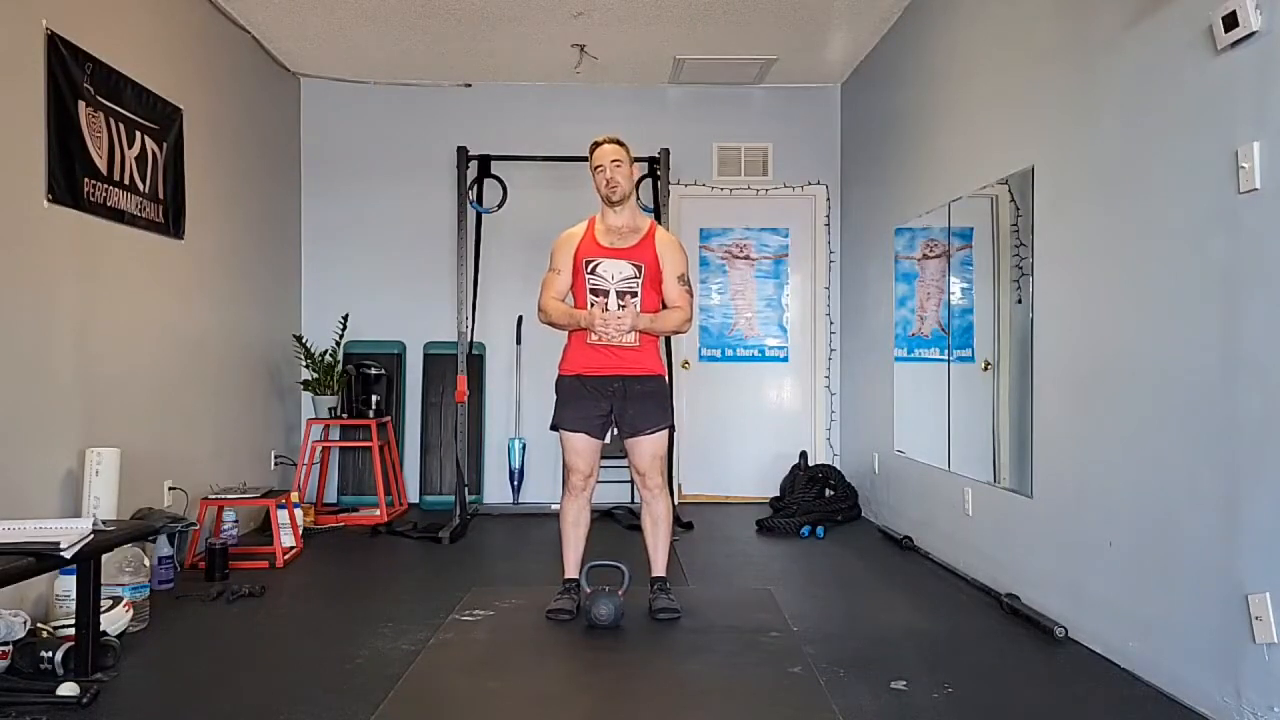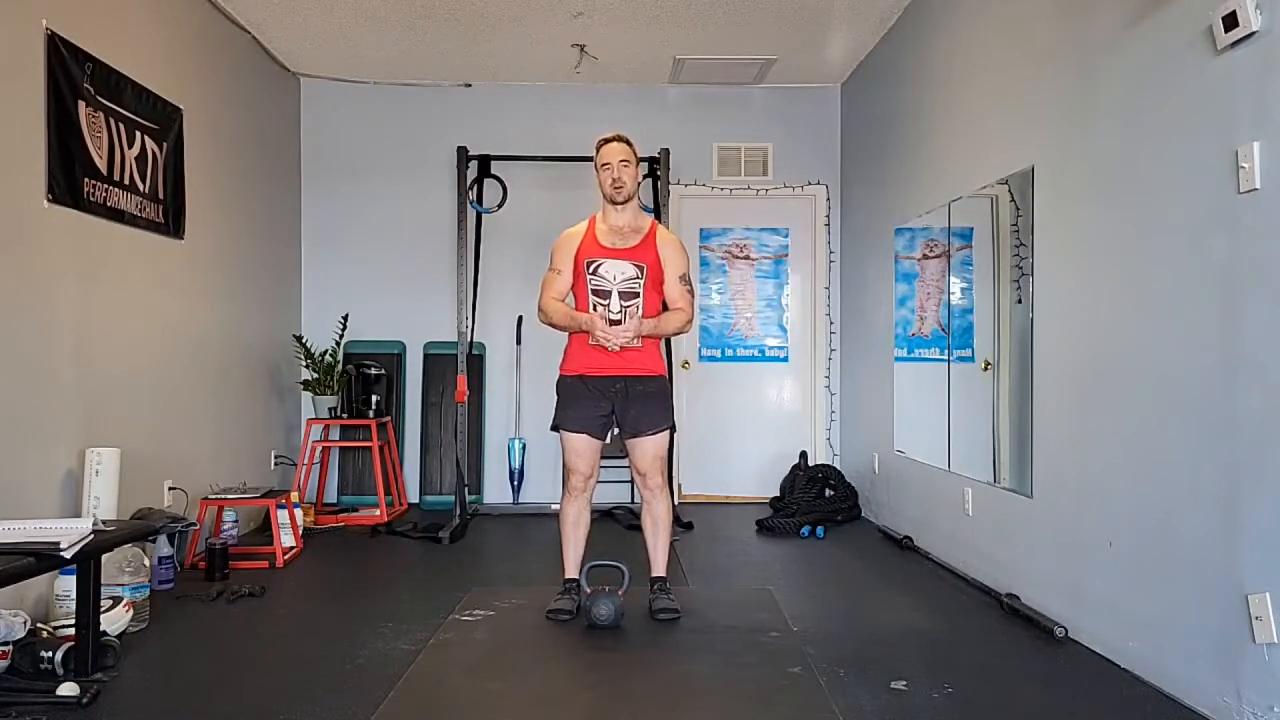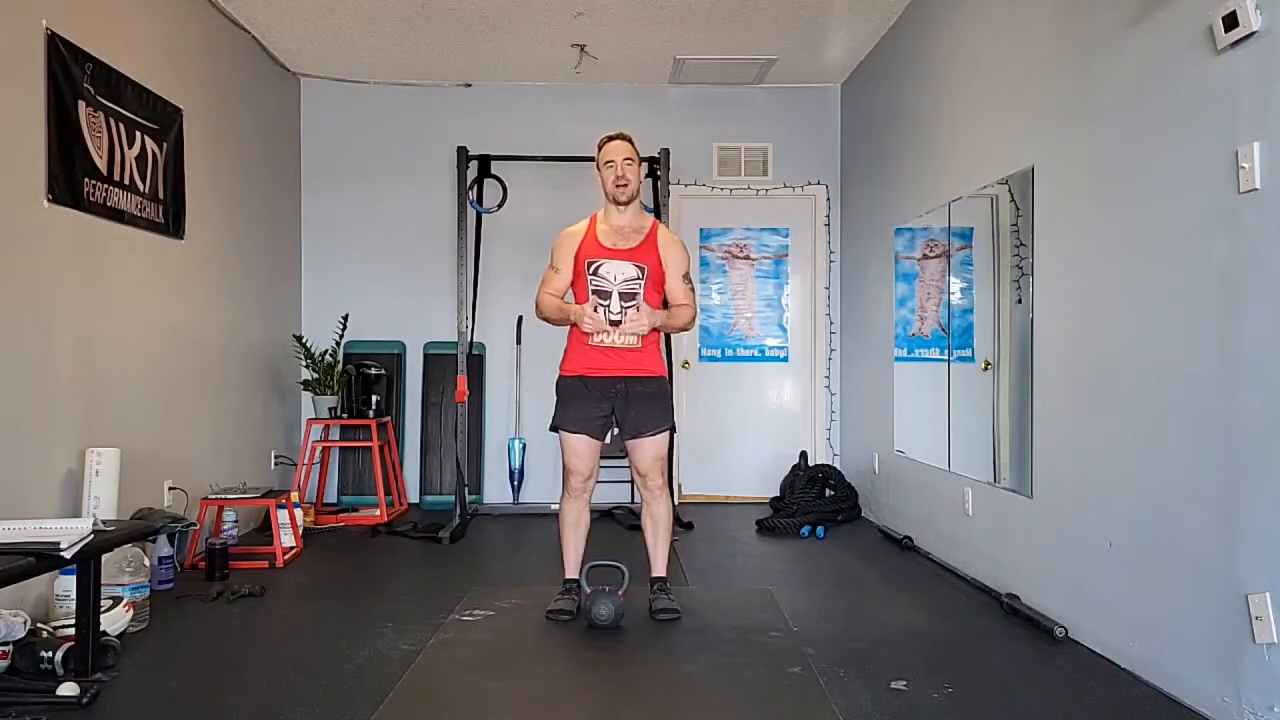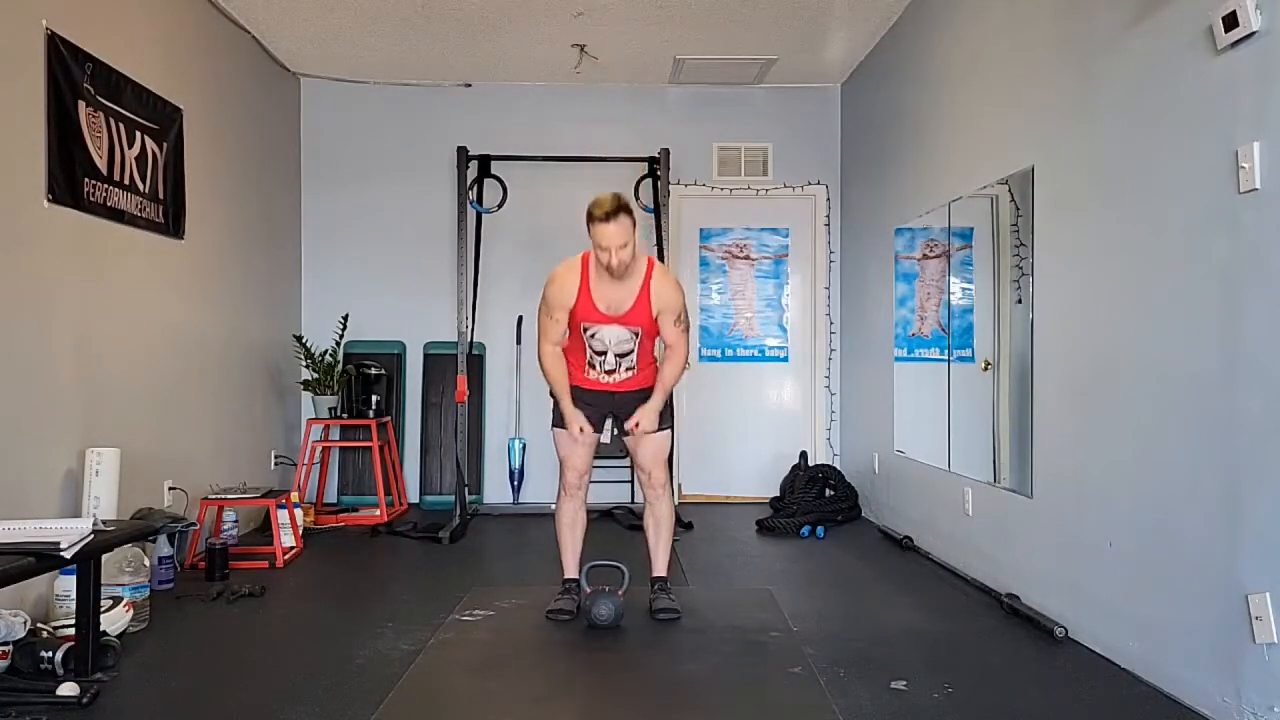
dt=0.7s
person 1, frame 1
left shoulder: (664, 244)
right shoulder: (572, 240)
left elbow: (682, 315)
right elbow: (547, 307)
left wrist: (637, 320)
right wrist: (586, 317)
left hip: (643, 379)
right hip: (582, 378)
left knee: (653, 481)
right knee: (578, 481)
left ankle: (660, 584)
right ankle: (570, 584)
person 1, frame 2
left shoulder: (665, 243)
right shoulder: (572, 240)
left elbow: (683, 314)
right elbow: (547, 306)
left wrist: (639, 326)
right wrist: (587, 321)
left hip: (645, 379)
right hip: (582, 378)
left knee: (653, 481)
right knee: (577, 481)
left ankle: (659, 584)
right ankle: (570, 584)
person 1, frame 3
left shoulder: (667, 243)
right shoulder: (573, 239)
left elbow: (687, 311)
right elbow: (544, 301)
left wrist: (657, 317)
right wrist: (573, 311)
left hip: (644, 380)
right hip: (583, 378)
left knee: (653, 481)
right knee: (577, 482)
left ankle: (660, 584)
right ankle: (570, 584)
person 1, frame 4
left shoulder: (663, 285)
right shoulder: (565, 281)
left elbow: (677, 348)
right elbow: (549, 344)
left wrist: (655, 407)
right wrist: (569, 410)
left hip: (642, 392)
right hip: (579, 391)
left knee: (656, 482)
right knee: (572, 482)
left ankle: (660, 585)
right ankle: (569, 584)
